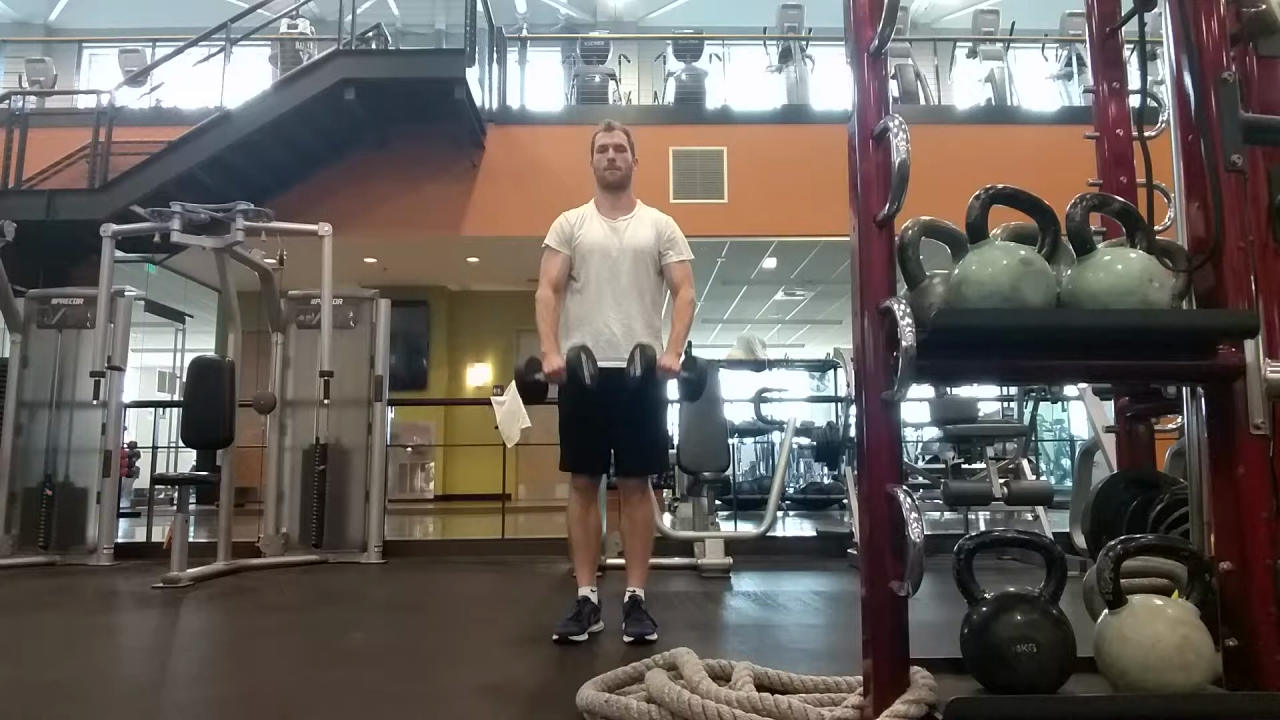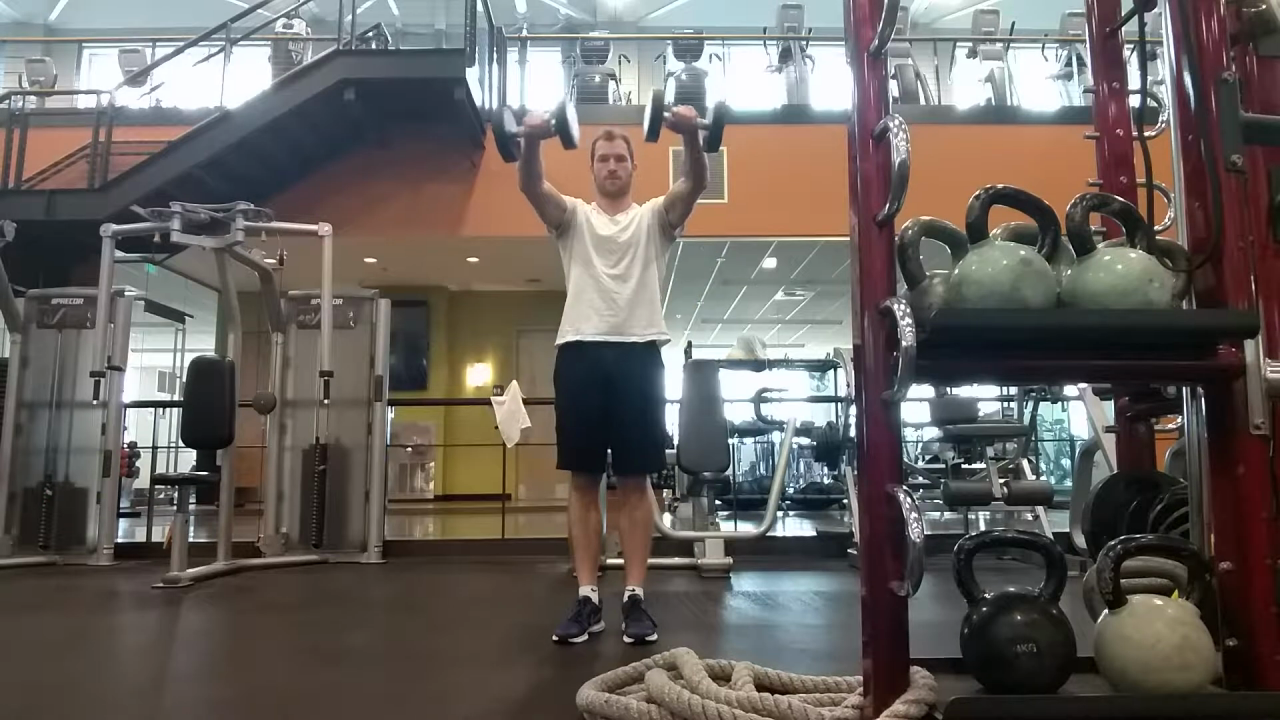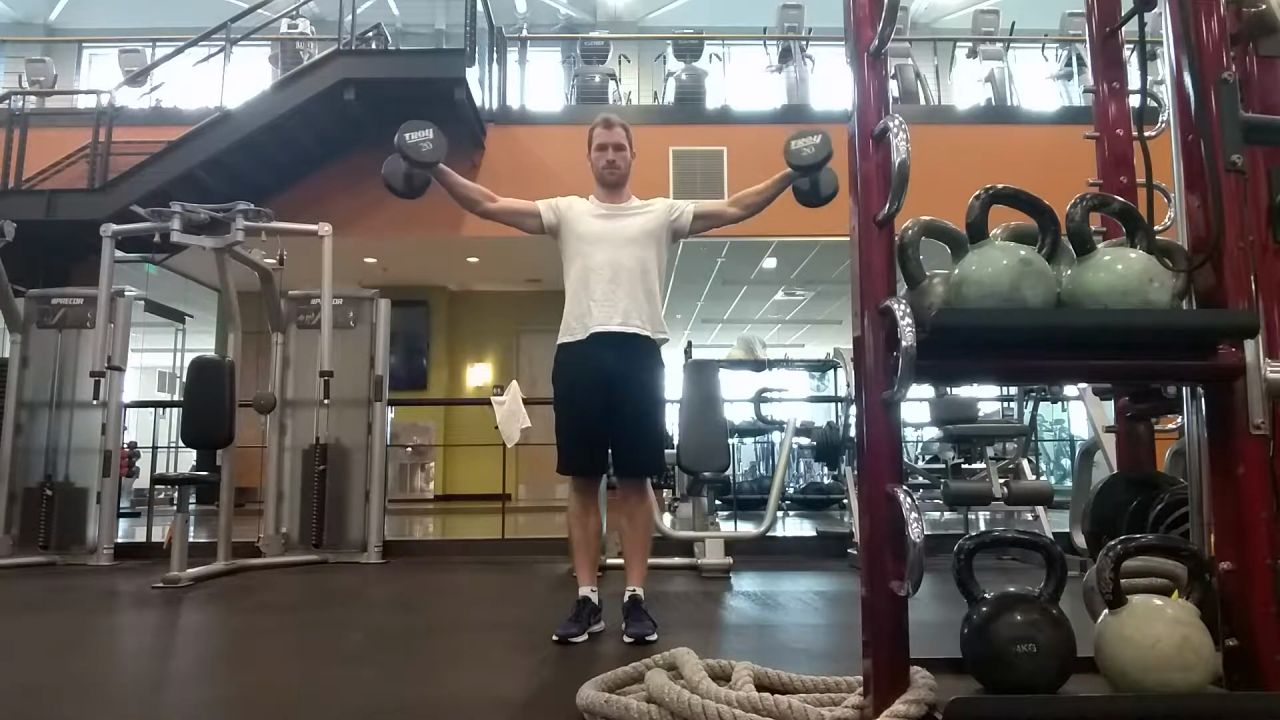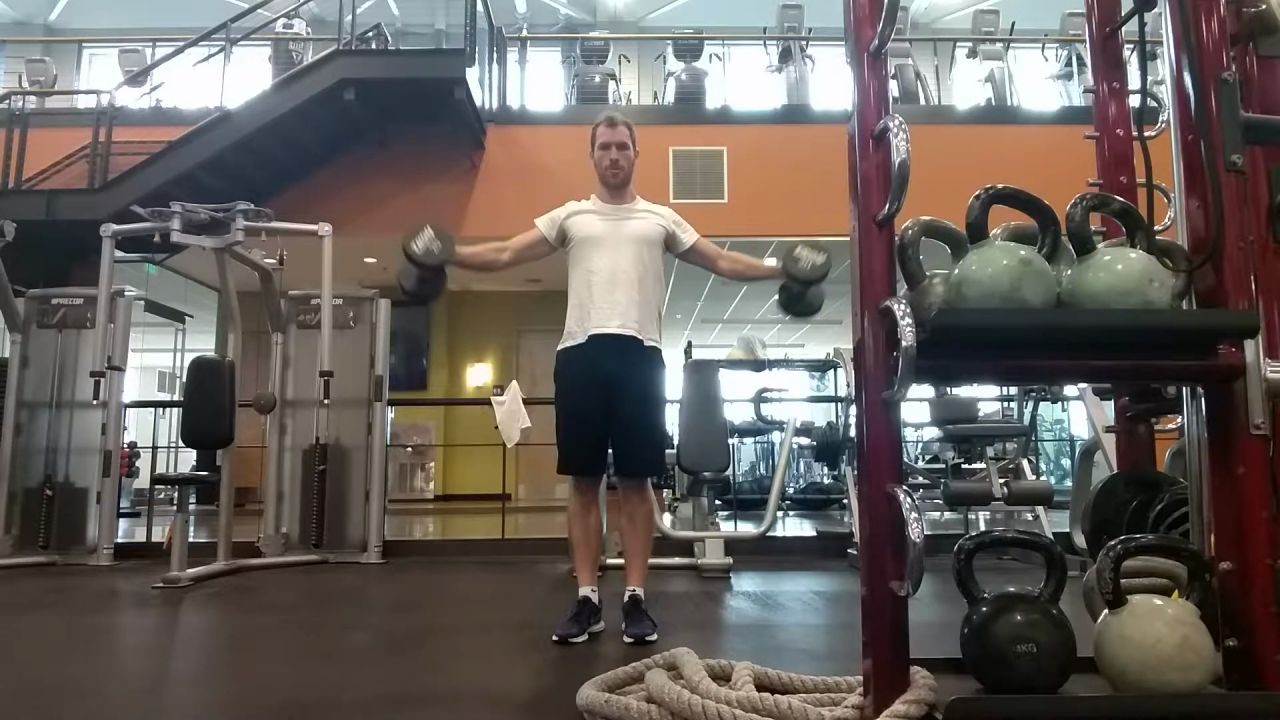
dt=1s
person 1, frame 1
left shoulder: (660, 225)
right shoulder: (569, 224)
left elbow: (684, 291)
right elbow: (548, 290)
left wrist: (672, 351)
right wrist: (551, 351)
left knee: (636, 485)
right knee: (583, 483)
left ankle: (635, 598)
right ankle: (586, 599)
person 1, frame 2
left shoulder: (656, 217)
right shoulder: (572, 216)
left elbow: (696, 182)
right elbow: (531, 185)
left wrist: (690, 136)
right wrist: (532, 140)
left hip: (638, 354)
right hip: (581, 353)
left knee: (635, 481)
right knee: (583, 480)
left ankle: (634, 596)
right ankle: (587, 597)
person 1, frame 3
left shoulder: (662, 213)
right shoulder: (566, 212)
left elbow: (734, 208)
right elbow: (490, 204)
left wrist: (791, 174)
right wrist: (436, 170)
left hip: (637, 352)
right hip: (579, 352)
left knee: (635, 481)
right knee: (583, 482)
left ankle: (635, 597)
right ankle: (587, 598)
person 1, frame 4
left shoulder: (661, 219)
right shoulder: (570, 215)
left elbow: (722, 261)
right elbow: (506, 252)
left wrist: (781, 270)
right wrist: (447, 254)
left hip: (639, 355)
right hip: (581, 354)
left knee: (636, 481)
right knee: (584, 481)
left ankle: (635, 598)
right ankle: (587, 598)
